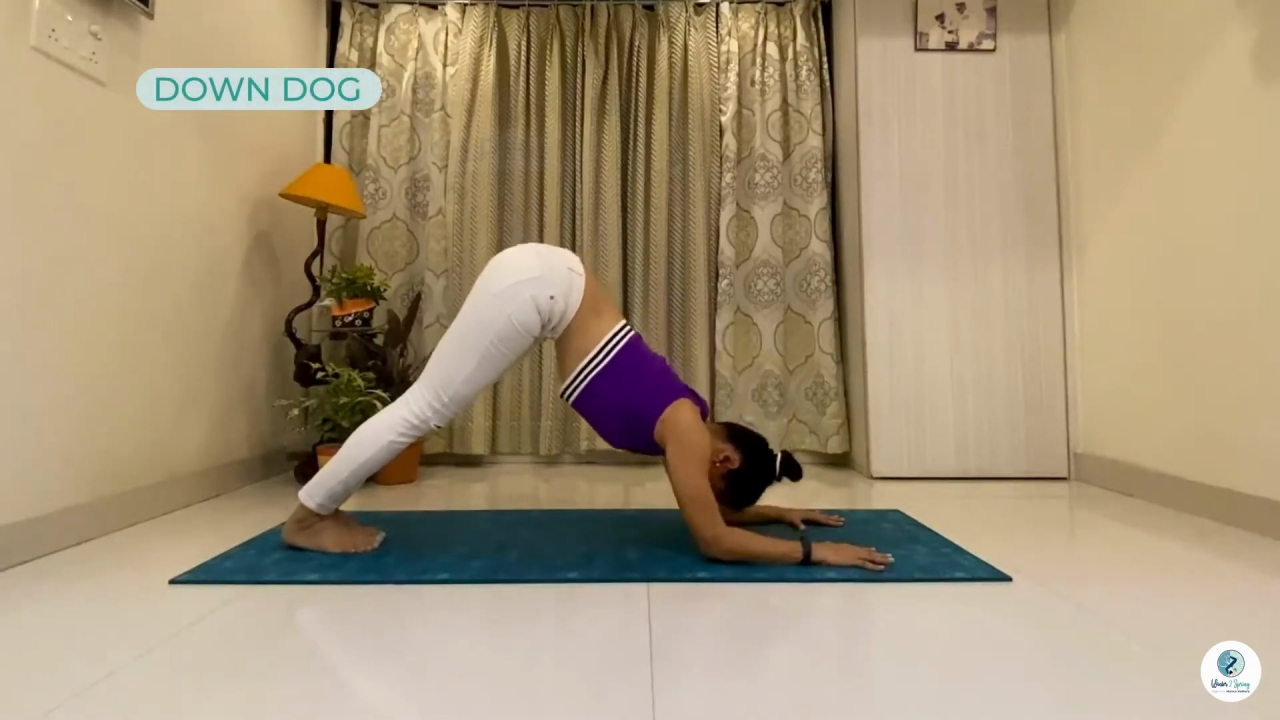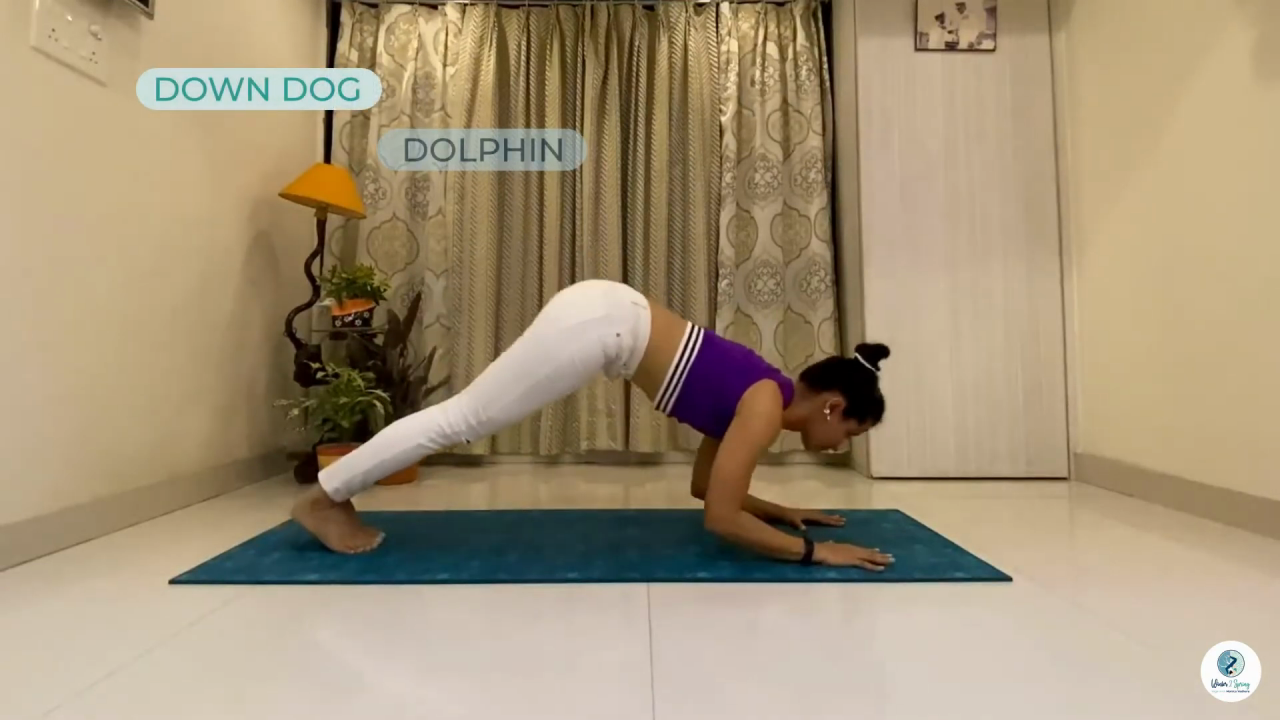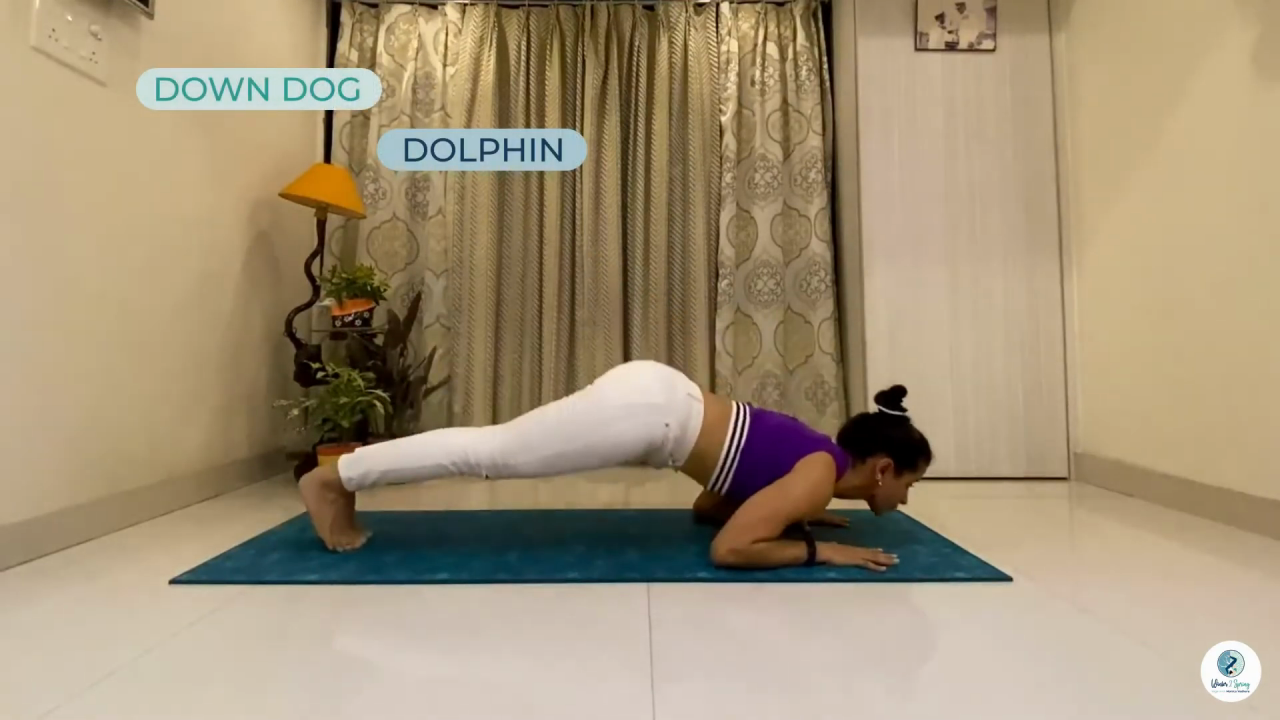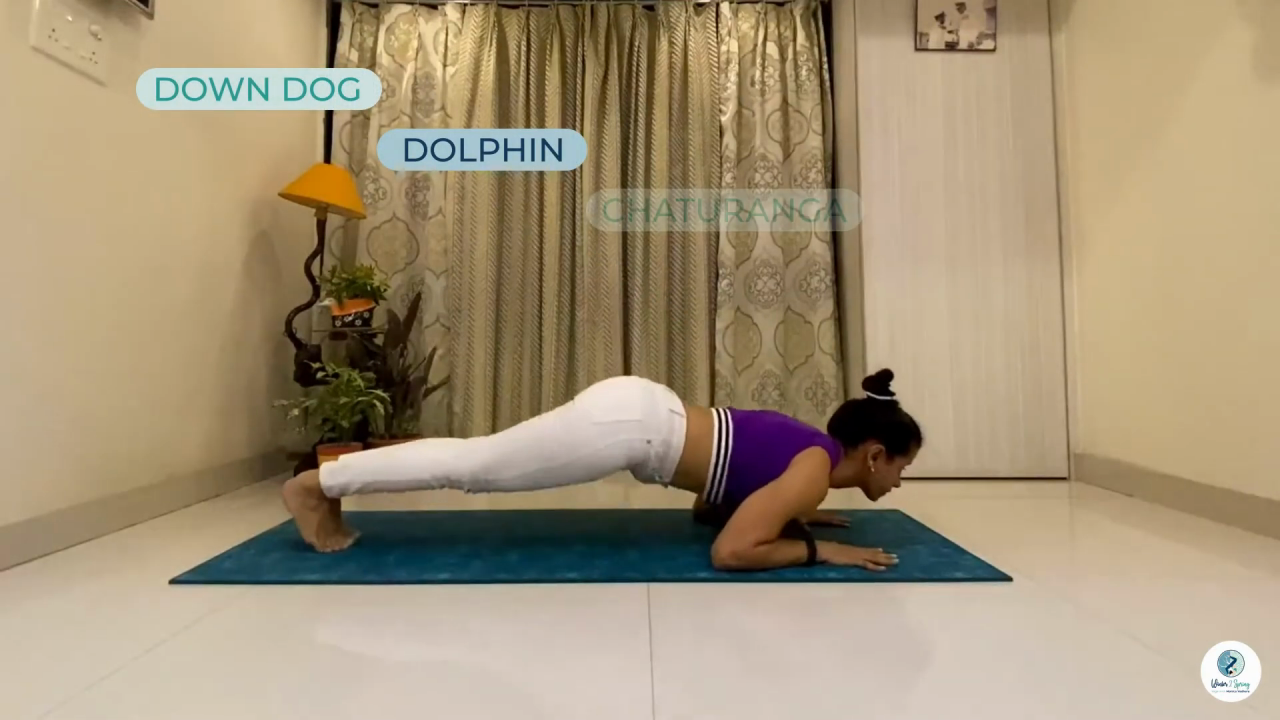
dt=0.4s
person 1, frame 1
left shoulder: (681, 422)
right shoulder: (685, 429)
left elbow: (703, 503)
right elbow: (713, 538)
left wrist: (775, 512)
right wrist: (811, 552)
left hip: (546, 276)
right hip: (537, 283)
left knee: (426, 407)
right knee: (427, 407)
left ankle: (324, 505)
right ankle: (309, 515)
person 1, frame 2
left shoulder: (755, 397)
right shoulder: (769, 404)
left elbow: (707, 488)
right elbow: (722, 517)
left wrist: (781, 511)
right wrist: (813, 549)
left hip: (608, 312)
right hip: (599, 320)
left knee: (467, 416)
right knee: (467, 417)
left ankle: (336, 495)
right ankle: (324, 496)
person 1, frame 3
left shoulder: (812, 453)
right shoulder: (822, 478)
left elbow: (710, 506)
right elbow: (729, 549)
left wrist: (795, 517)
right wrist: (816, 548)
left hip: (652, 393)
right hip: (647, 407)
left knee: (489, 448)
right knee: (489, 452)
left ankle: (343, 476)
right ankle: (335, 477)
person 1, frame 4
left shoulder: (803, 446)
right shoulder: (817, 469)
left elbow: (710, 507)
right elbow: (732, 553)
left wrist: (791, 517)
right wrist: (819, 551)
left hip: (635, 405)
right hip: (630, 422)
left knee: (474, 460)
right knee: (472, 466)
left ankle: (330, 484)
right ankle: (317, 484)
